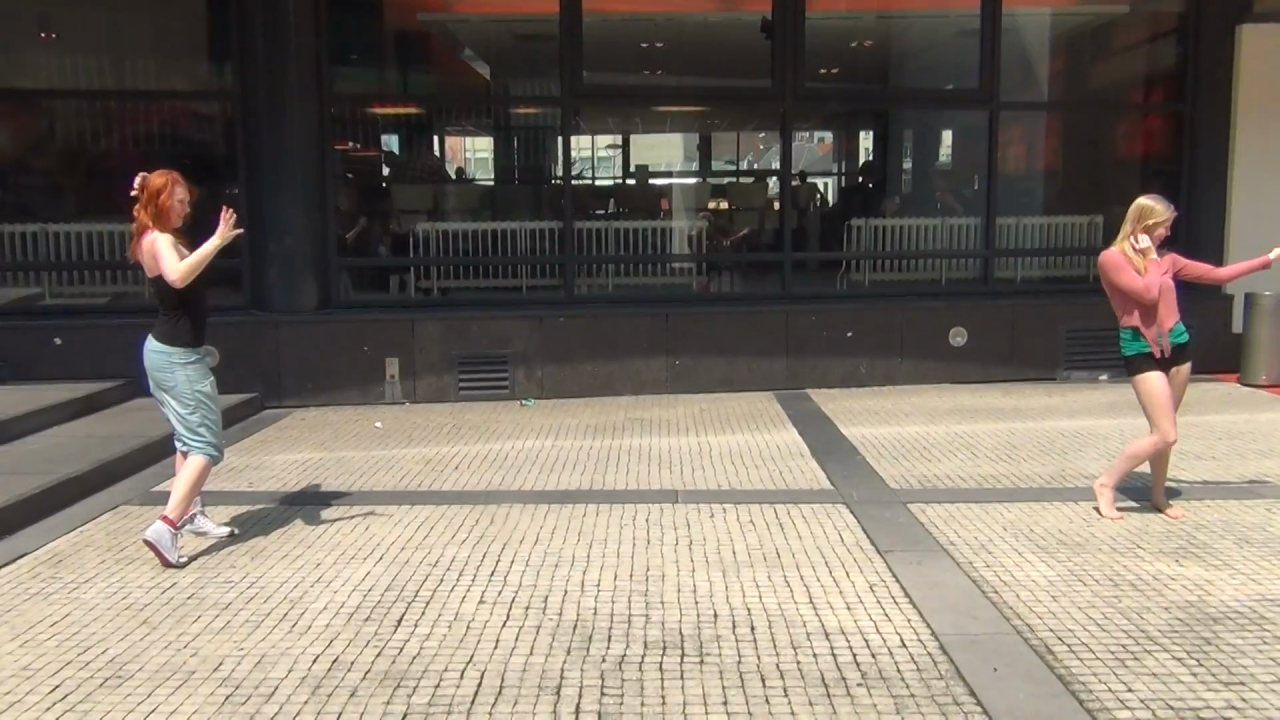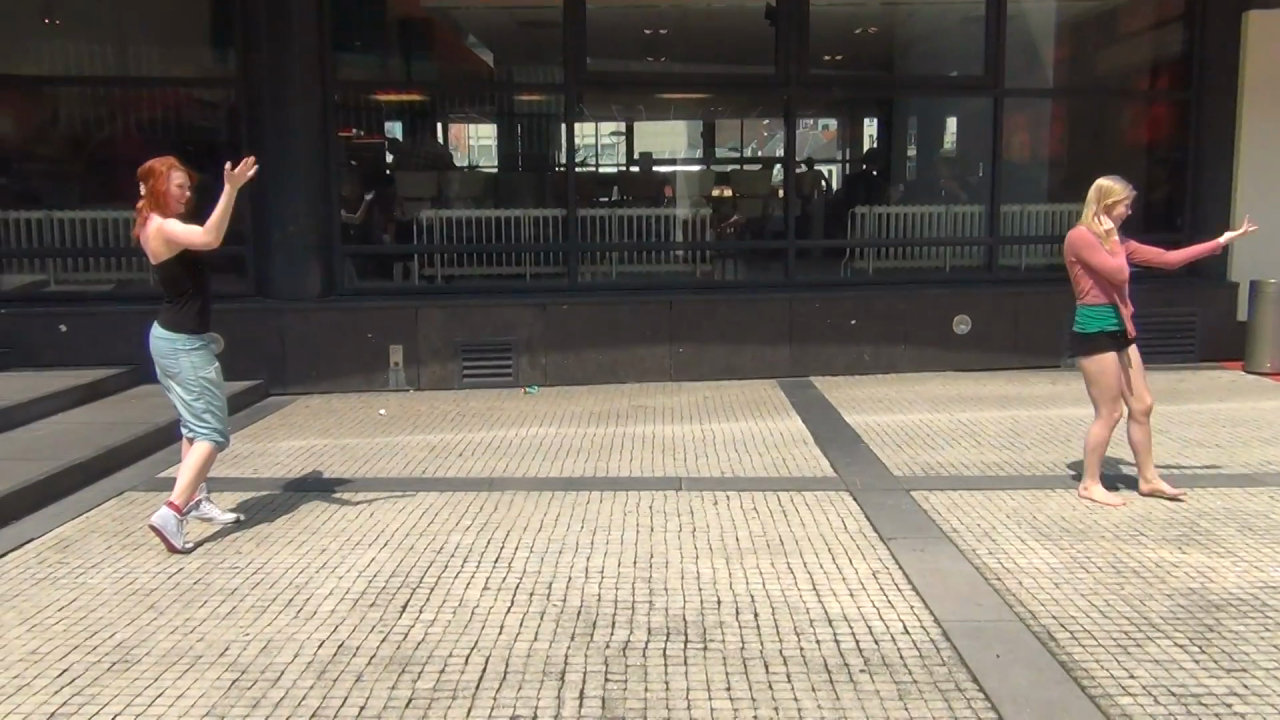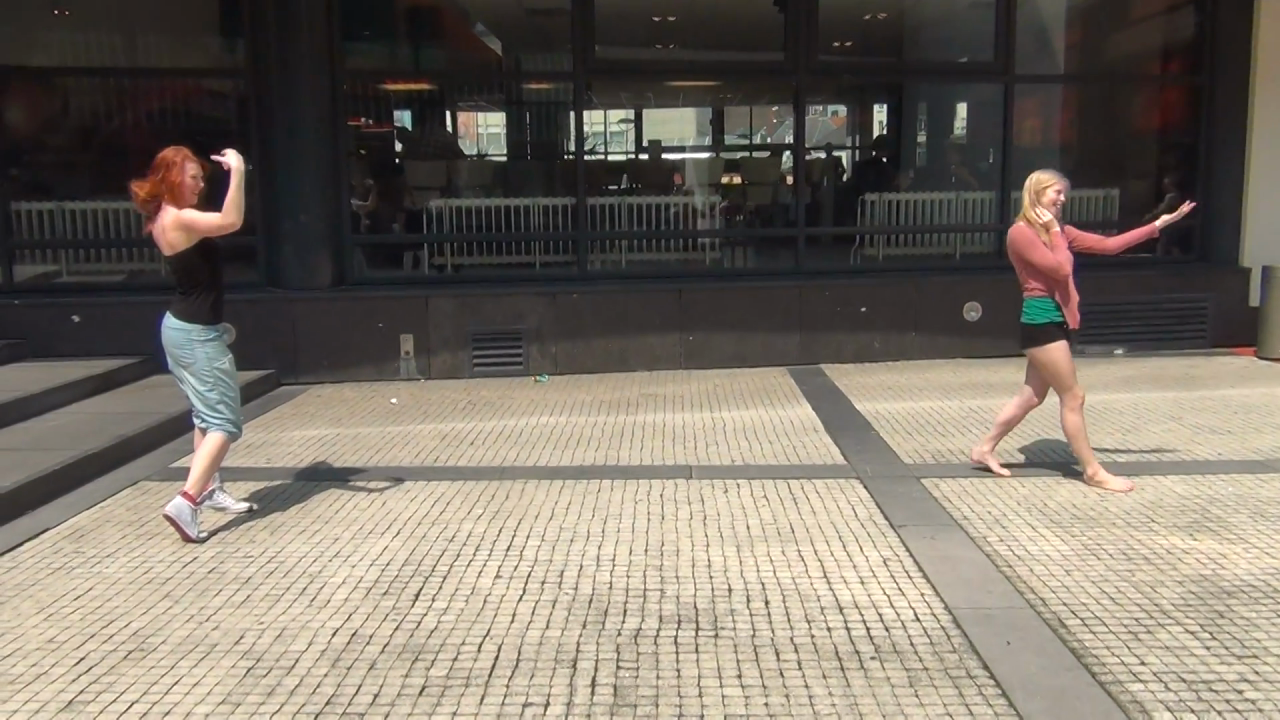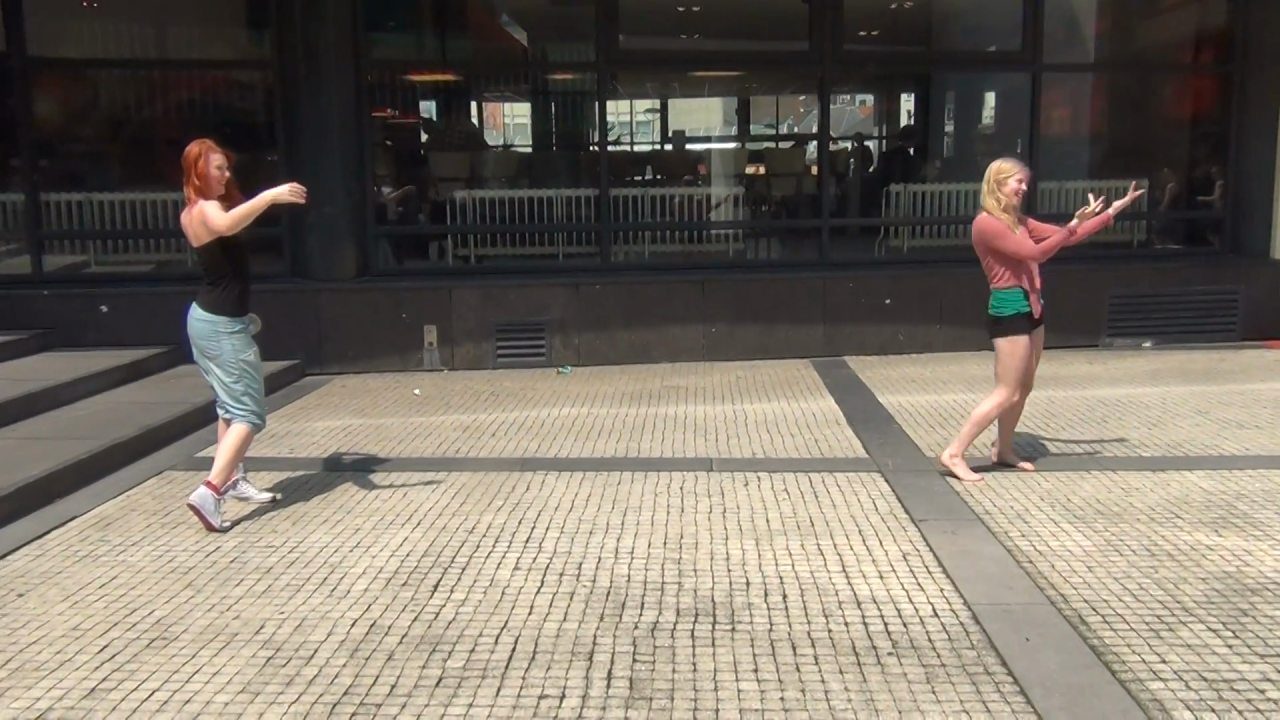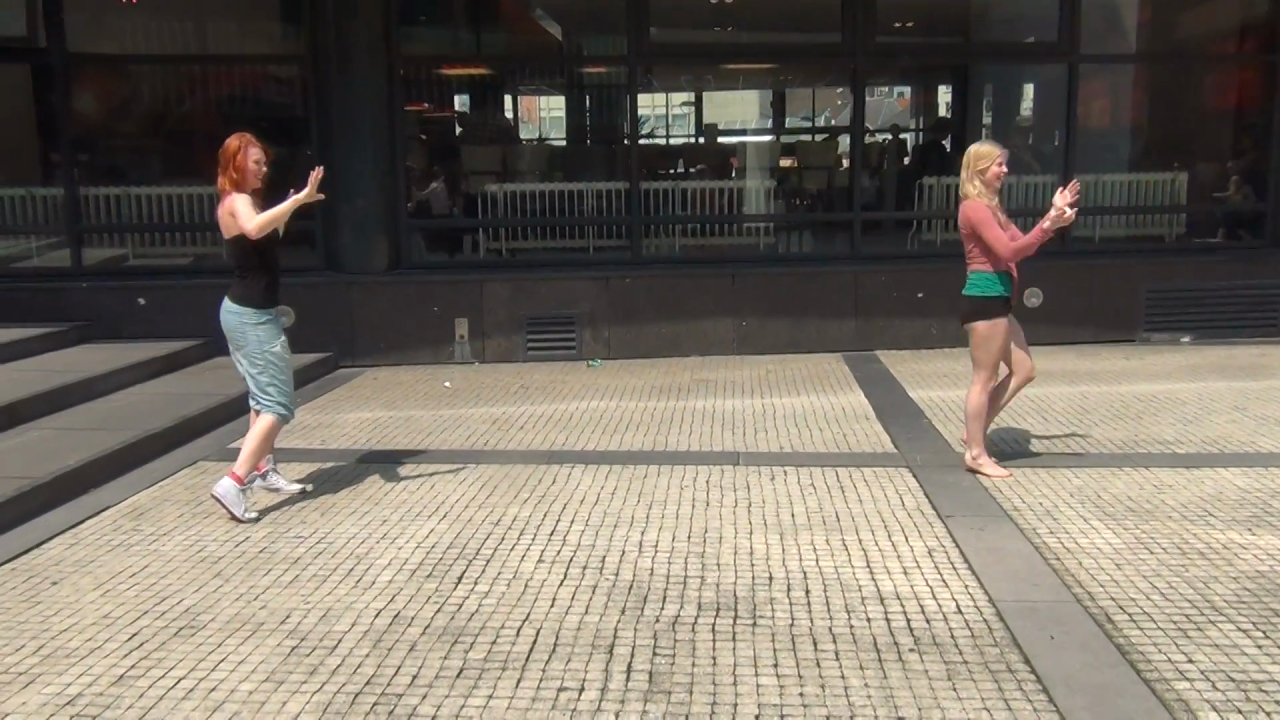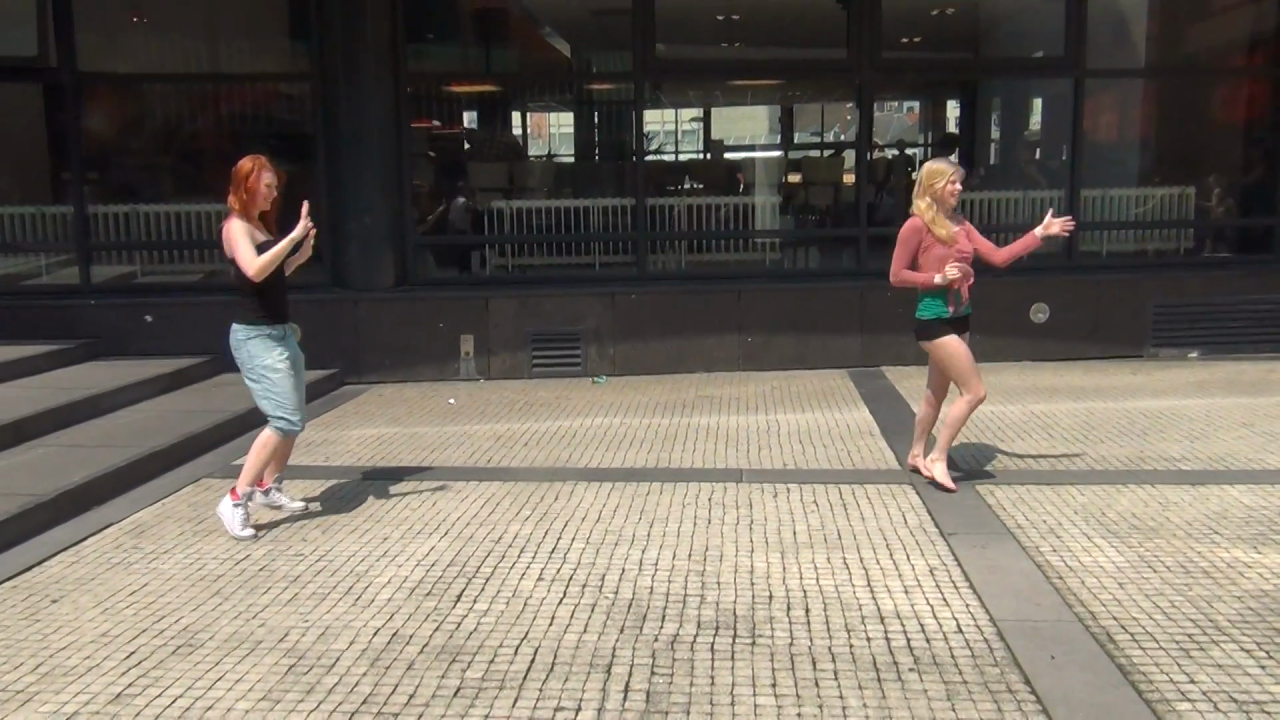
dt=0.4s
person 1, frame 1
left shoulder: (156, 239)
right shoulder: (159, 241)
right elbow: (179, 276)
left wrist: (143, 194)
right wrist: (217, 242)
left hip: (166, 351)
right hip: (178, 356)
left knee: (189, 439)
right knee: (205, 445)
left ankle: (190, 512)
right ankle: (165, 527)
person 1, frame 2
left shoulder: (155, 226)
right shoulder: (165, 228)
right elbow: (211, 237)
right wrist: (230, 190)
left hip: (172, 337)
right hip: (185, 344)
left knee: (196, 425)
right knee: (212, 431)
left ankle: (196, 499)
right ankle: (172, 513)
person 1, frame 3
left shoulder: (164, 219)
right shoulder: (180, 218)
right elbow: (230, 222)
right wrist: (236, 171)
left hip: (181, 327)
right hip: (197, 334)
left knee: (207, 415)
right knee: (224, 422)
left ankle: (208, 489)
right ankle: (185, 502)
person 1, frame 4
left shoulder: (194, 213)
right shoulder: (206, 210)
right elbow: (227, 223)
right wrist: (273, 194)
left hip: (206, 318)
right hip: (222, 325)
left knee: (231, 405)
right knee: (248, 413)
left ankle: (232, 479)
right ankle: (209, 492)
person 1, frame 5
left shoulder: (239, 202)
right shoulder: (237, 201)
left elbow: (265, 239)
right elbow: (255, 229)
left wrist: (293, 206)
right wrist: (298, 200)
left hip: (248, 311)
right hip: (252, 315)
left knee: (266, 397)
right knee: (277, 404)
left ankle: (263, 470)
right ankle: (234, 483)
person 1, frame 6
left shoulder: (262, 225)
right shoulder: (236, 226)
right elbow: (253, 271)
left wrist: (296, 259)
right wrist: (294, 237)
left hip: (282, 333)
right hip: (255, 338)
left knee: (292, 418)
right knee: (284, 419)
left ankle: (268, 487)
right ankle: (236, 499)
person 2, frame 1
left shoulder: (1166, 259)
right shoulder: (1111, 259)
left elbow: (1218, 274)
right elbow: (1148, 293)
right wrist: (1151, 258)
left hip: (1175, 345)
right hip: (1141, 351)
left knee: (1166, 429)
right knee: (1165, 435)
left ankle: (1159, 495)
right ankle: (1104, 486)
person 2, frame 2
left shoulder: (1118, 242)
right shoulder: (1080, 237)
left elbow: (1170, 259)
right elbow: (1119, 273)
left wrist: (1222, 241)
right wrist: (1112, 238)
left hip: (1118, 330)
right hip: (1094, 331)
left knee: (1143, 405)
right knee: (1109, 412)
left ankle: (1148, 478)
right ankle: (1090, 484)
person 2, frame 3
left shoulder: (1057, 231)
right shoulder: (1021, 232)
left elbow: (1108, 245)
right elbow: (1061, 269)
left wrist: (1158, 224)
right wrist: (1056, 231)
left hip: (1056, 321)
right hip: (1041, 323)
left knee: (1031, 396)
right knee: (1073, 398)
left ankle: (984, 450)
right ankle: (1093, 471)
person 2, frame 4
left shoulder: (1017, 221)
right shoulder: (987, 223)
left elbow: (1060, 236)
right elbow: (1035, 253)
left wrist: (1110, 213)
right wrist: (1078, 223)
left hip: (1028, 311)
right hip: (1009, 314)
left knee: (1022, 389)
right knee: (1007, 393)
left ankle: (1003, 449)
right ankle: (954, 452)
person 2, frame 5
left shoulder: (990, 206)
right shoulder: (974, 208)
left elbow: (1023, 243)
right elbow: (1013, 251)
left wrist: (1054, 211)
right wrist: (1049, 225)
left hip: (995, 300)
right hip: (985, 300)
left knee: (1024, 371)
right knee: (984, 379)
left ankle: (975, 435)
right ankle: (976, 454)
person 2, frame 6
left shoulder: (962, 225)
right shoulder: (916, 226)
left elbow: (999, 258)
right elbow: (897, 276)
left wrist: (1039, 234)
right wrist: (937, 279)
left hip: (959, 316)
right hip: (934, 318)
left knee: (936, 392)
right knee: (975, 392)
left ankle: (918, 455)
right ankle: (936, 458)
